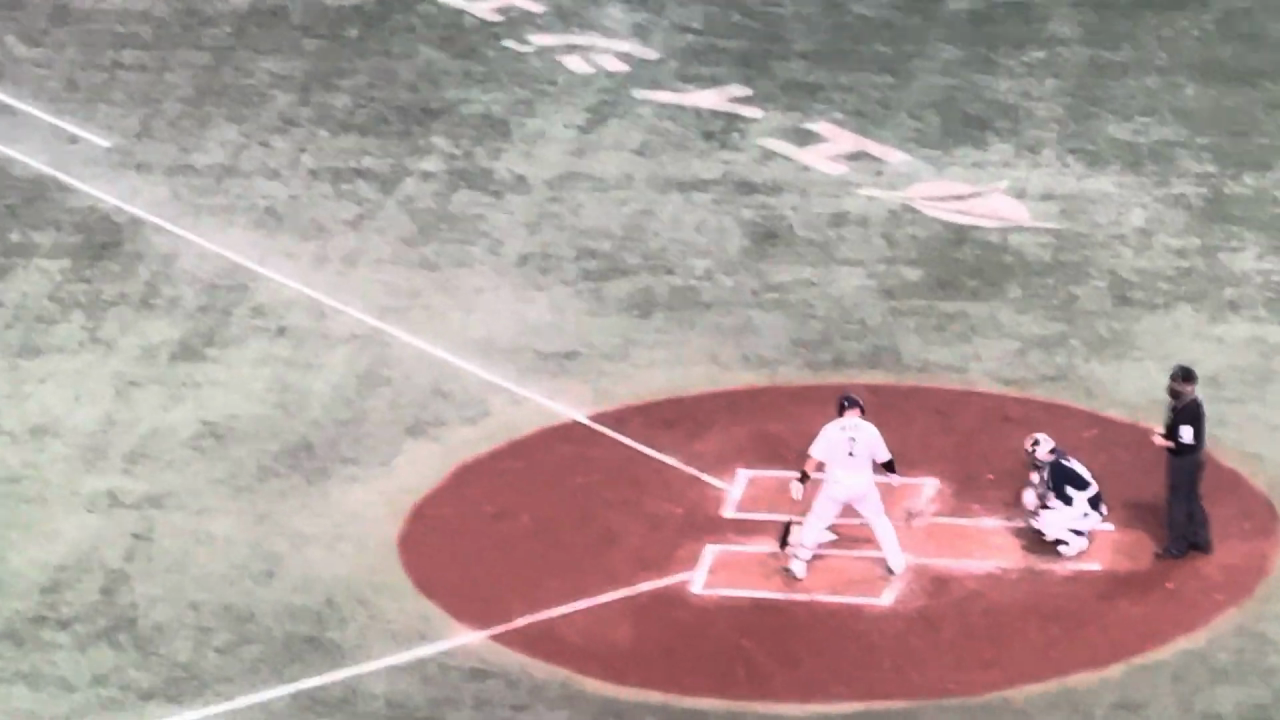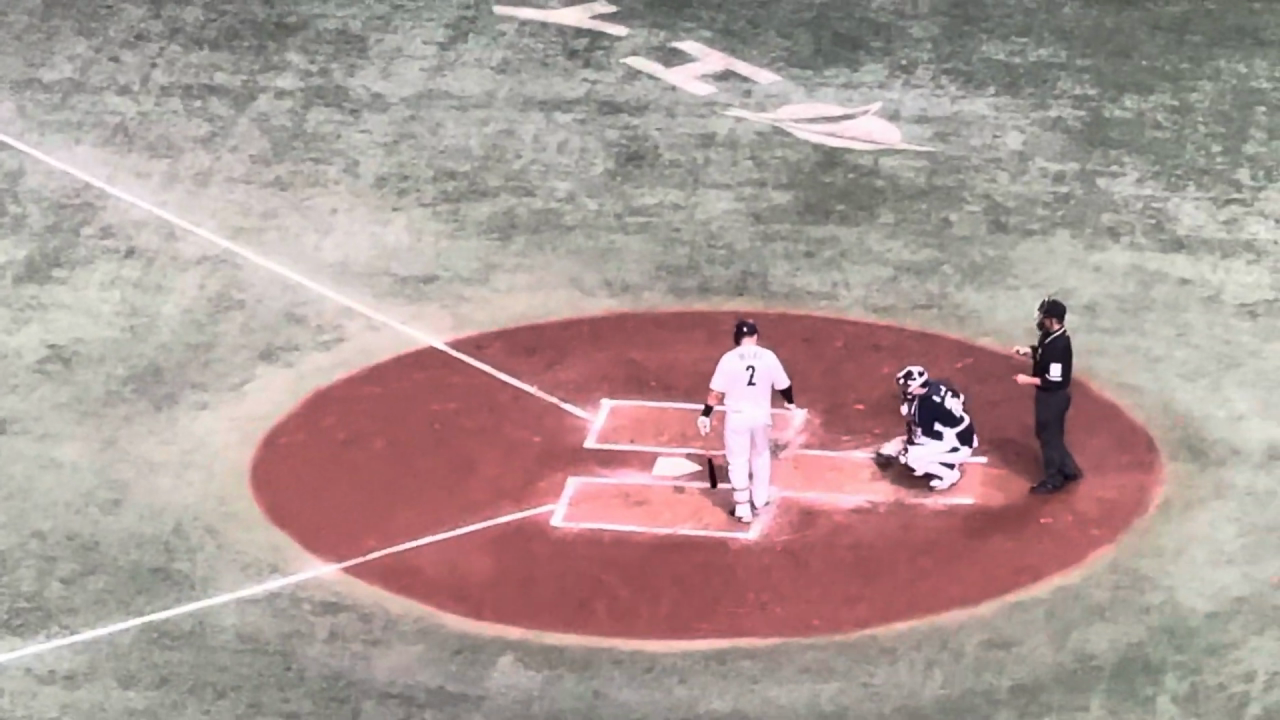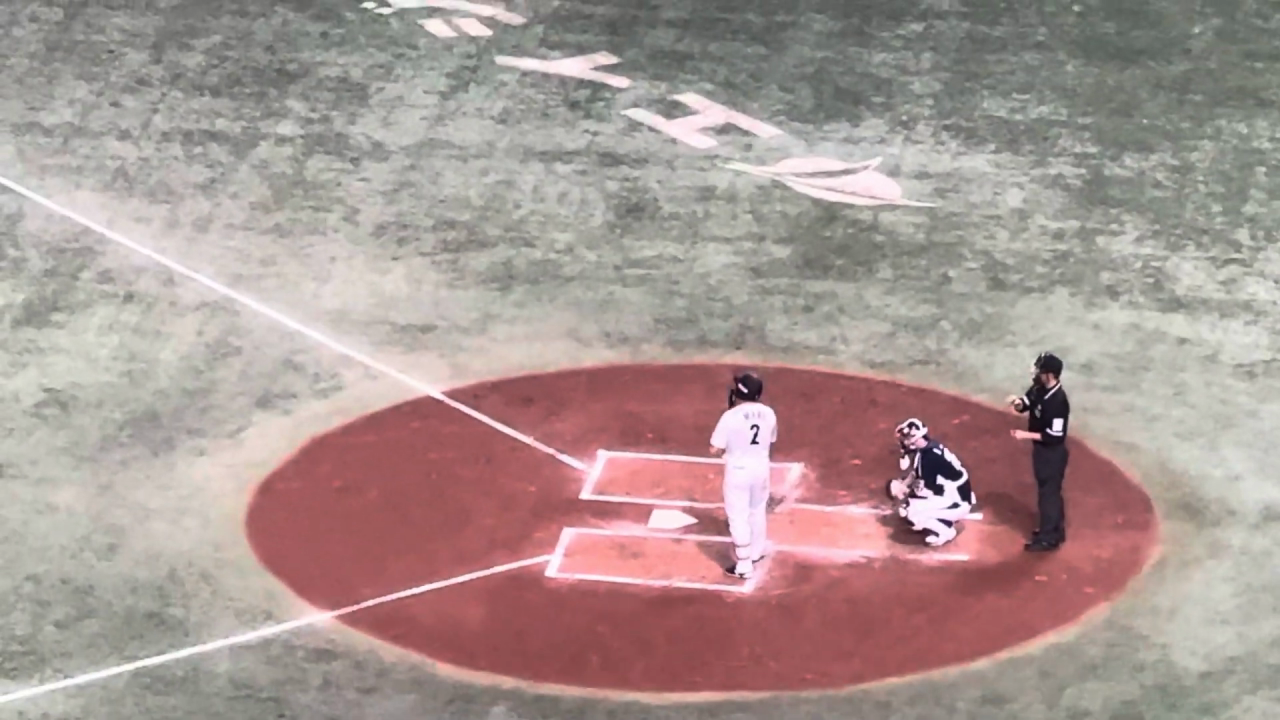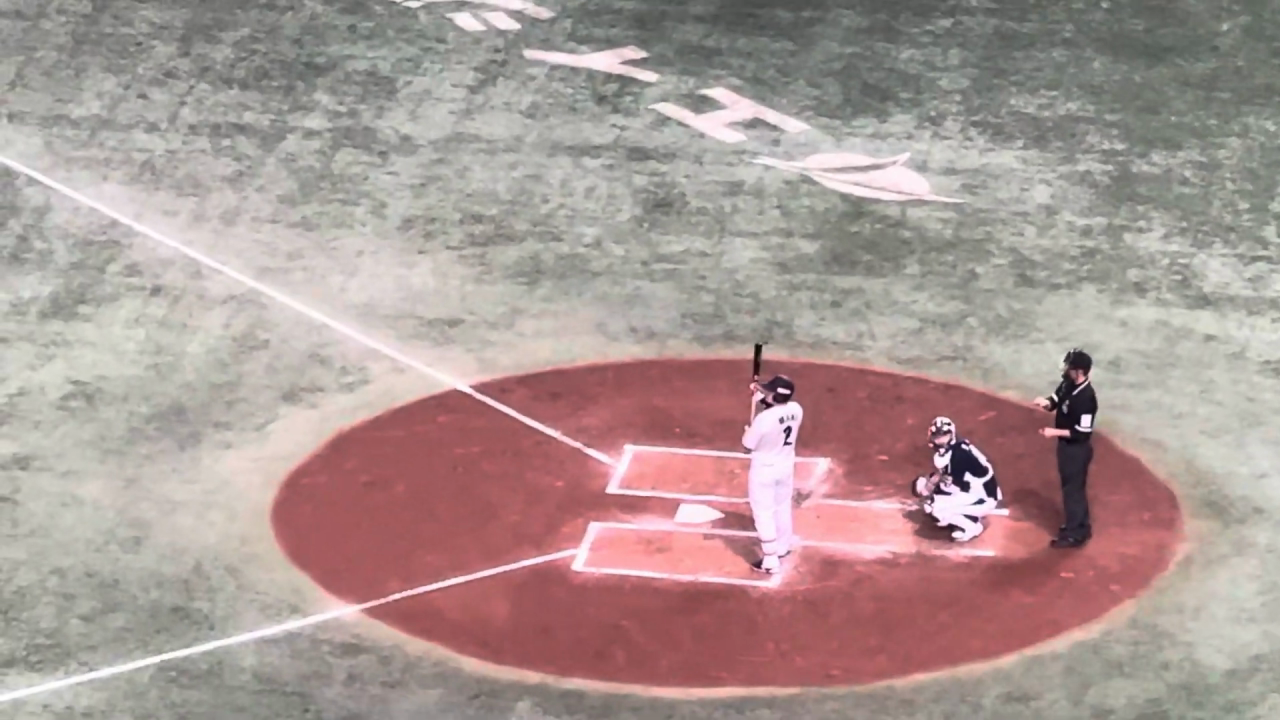
dt=1s
person 1, frame 1
left shoulder: (830, 429)
right shoulder: (869, 429)
left elbow: (814, 459)
right elbow: (884, 459)
left wrist: (801, 481)
right wrist: (893, 473)
left hip: (836, 486)
right hip: (862, 486)
left knee: (814, 523)
right knee: (879, 520)
left ankle: (797, 566)
right ankle: (897, 564)
person 1, frame 2
left shoulder: (729, 358)
right shoulder: (769, 356)
left elbow: (716, 392)
right elbow: (783, 385)
left wrist: (705, 415)
right wrist: (790, 403)
left hip: (737, 417)
right hip: (762, 415)
left knee: (738, 462)
right knee: (761, 456)
left ankle: (743, 510)
right ankle: (759, 500)
person 1, frame 3
left shoulder: (731, 416)
right shoulder: (769, 414)
left elbow: (715, 449)
left wrist: (728, 448)
left hip: (737, 472)
right hip: (761, 469)
left knee: (738, 518)
right knee: (757, 512)
left ankle: (744, 566)
right ankle: (755, 553)
person 1, frame 4
left shoulder: (763, 418)
right shoulder: (796, 410)
left elbow: (748, 445)
left wrist: (748, 431)
right wrist: (762, 398)
left hip: (764, 469)
right hip: (786, 466)
left knee: (763, 514)
right knee: (783, 508)
left ankle: (770, 561)
right ankle: (782, 548)
person 2, frame 1
left shoulder: (1186, 410)
right shoulder: (1189, 404)
left elbow: (1186, 443)
left wrist: (1164, 442)
right wrist: (1166, 432)
left hip: (1183, 460)
right hip: (1189, 459)
left knee: (1177, 502)
right knee: (1191, 499)
left ankle: (1177, 546)
right ankle: (1200, 540)
person 2, frame 2
left shoulder: (1057, 346)
right shoulder: (1051, 335)
left elbow: (1053, 380)
right elbow: (1041, 352)
left wrist: (1028, 380)
right wrist: (1027, 351)
left hip: (1053, 397)
right hip: (1050, 396)
left knee: (1050, 438)
right knee: (1046, 434)
left ankle: (1053, 480)
right ankle: (1069, 470)
person 2, frame 3
left shoulder: (1057, 401)
right shoulder: (1039, 388)
left elbow: (1054, 436)
right elbow: (1025, 405)
left wrist: (1026, 435)
right wrist: (1017, 402)
left hip: (1052, 453)
right hip: (1042, 449)
left knee: (1048, 494)
right knee: (1049, 491)
left ankle: (1048, 538)
right ankle: (1055, 530)
person 2, frame 4
left shoulder: (1085, 397)
right shoulder: (1068, 384)
left elbow: (1082, 432)
right elbow: (1056, 401)
left wrist: (1054, 432)
right wrist: (1046, 403)
left hip: (1076, 449)
right hip: (1067, 446)
left knee: (1072, 490)
right knee: (1073, 487)
left ankle: (1074, 534)
right ankle: (1081, 526)
